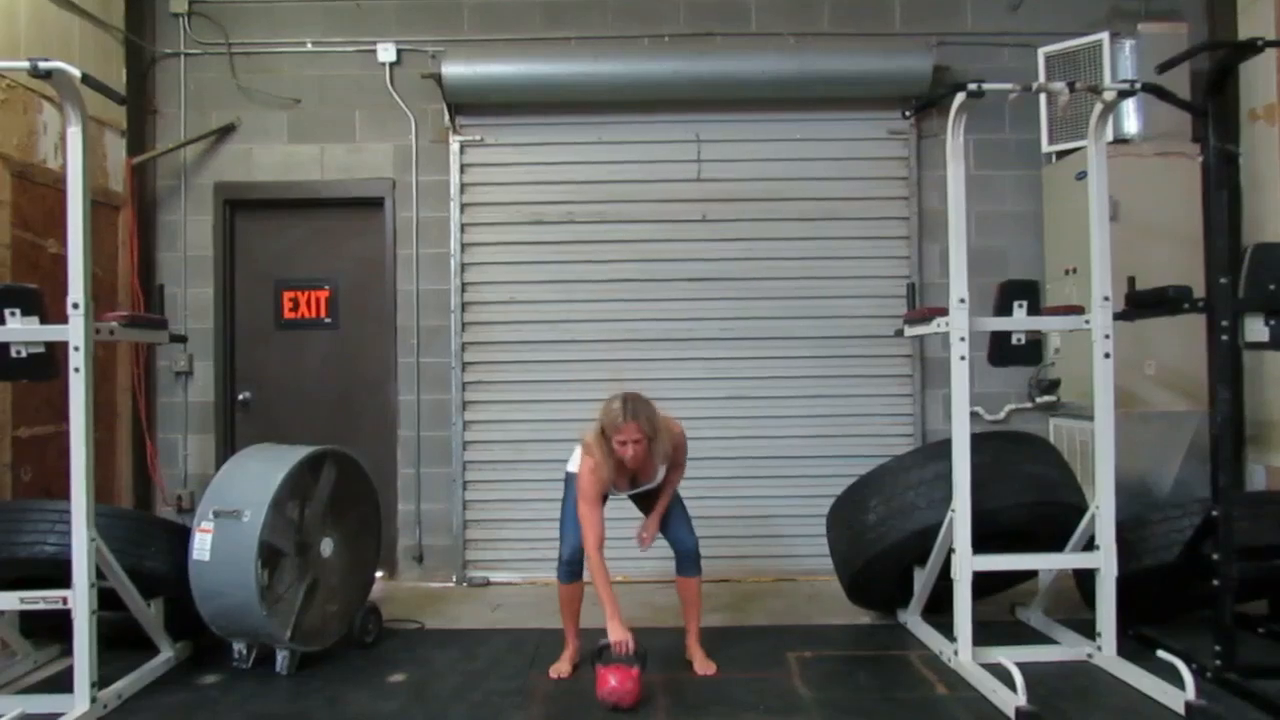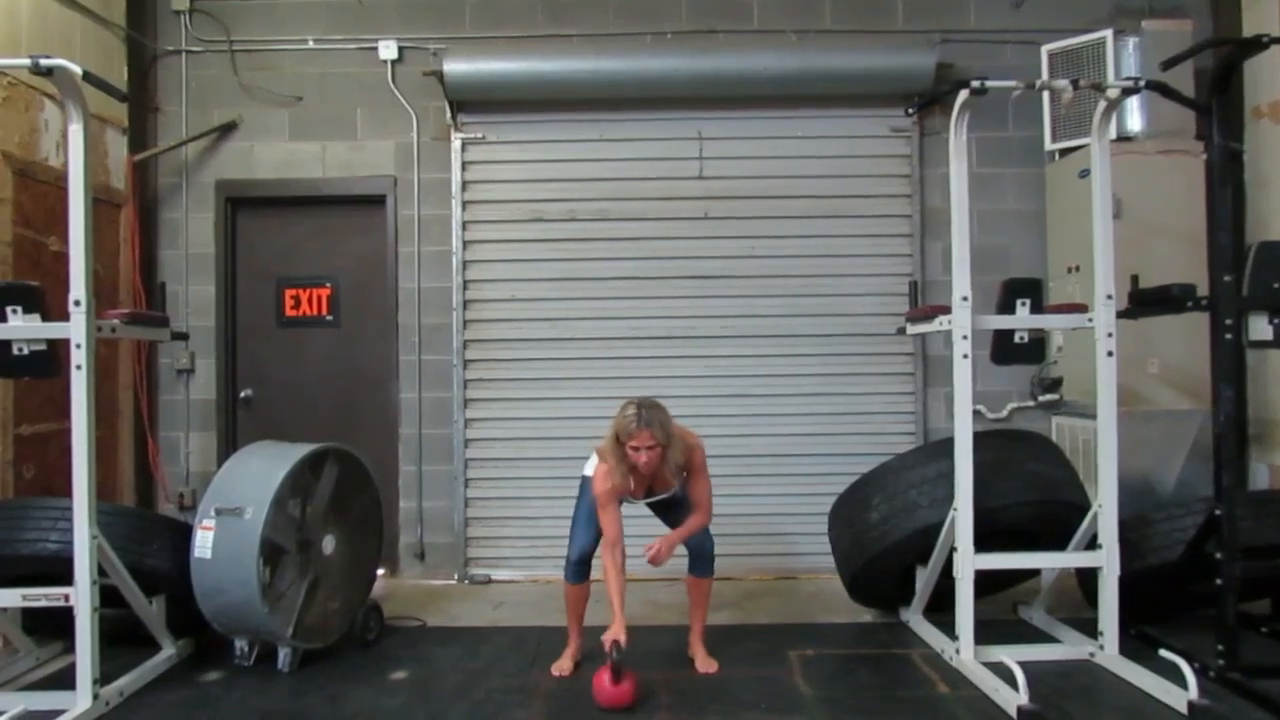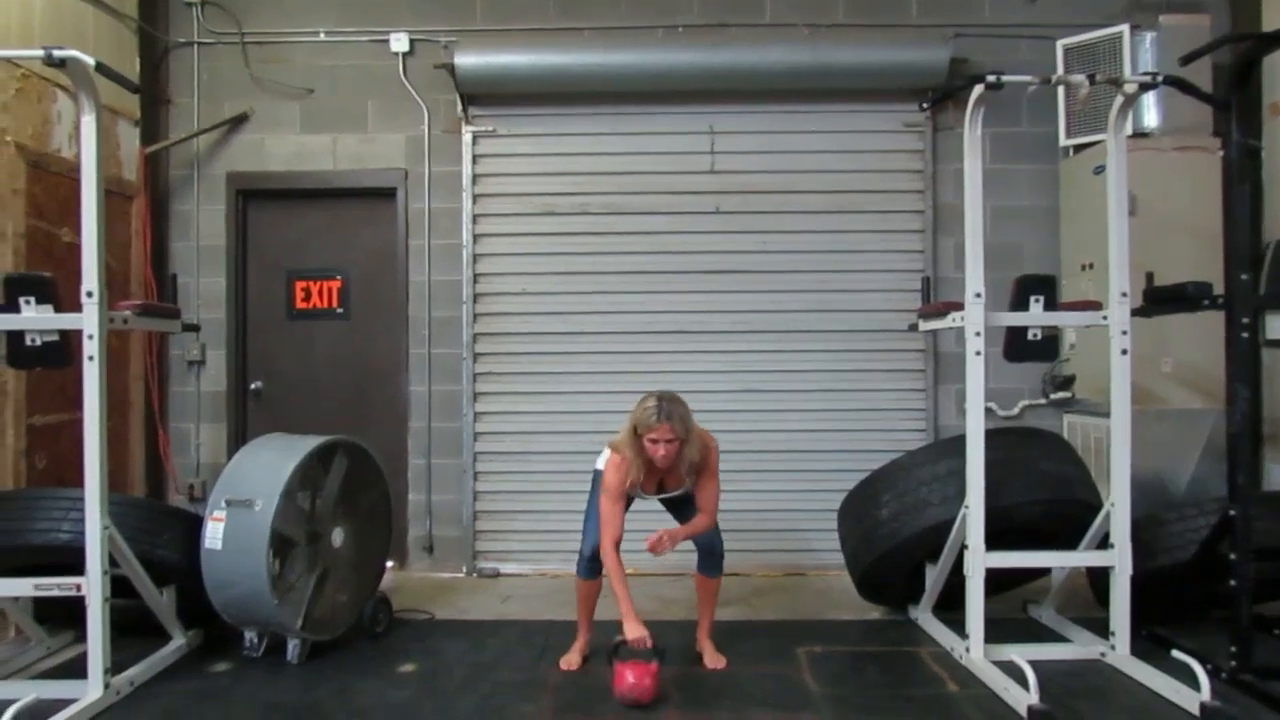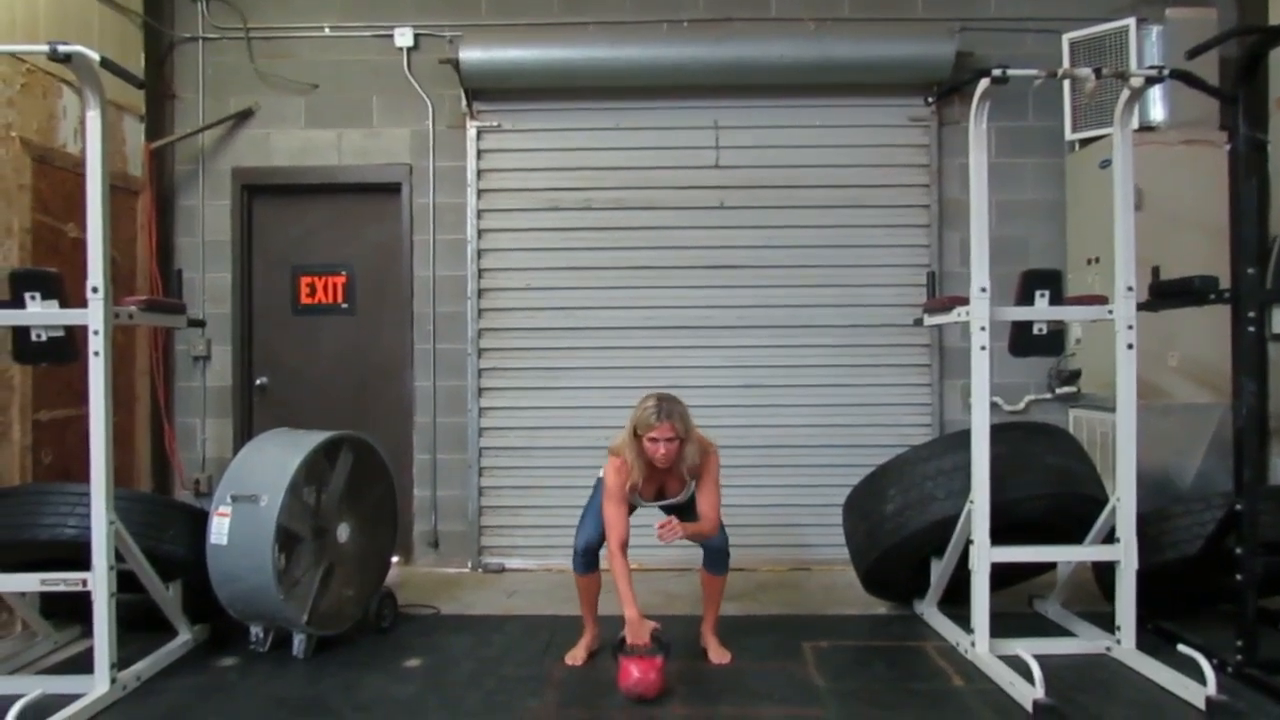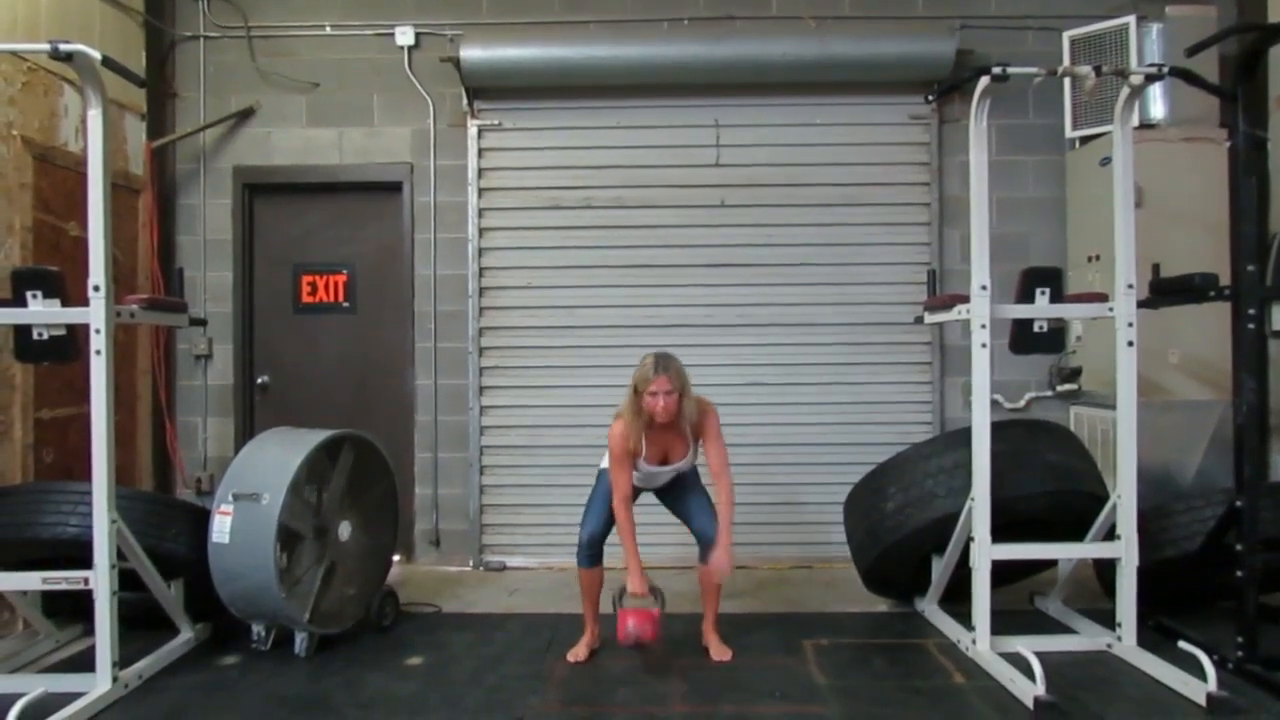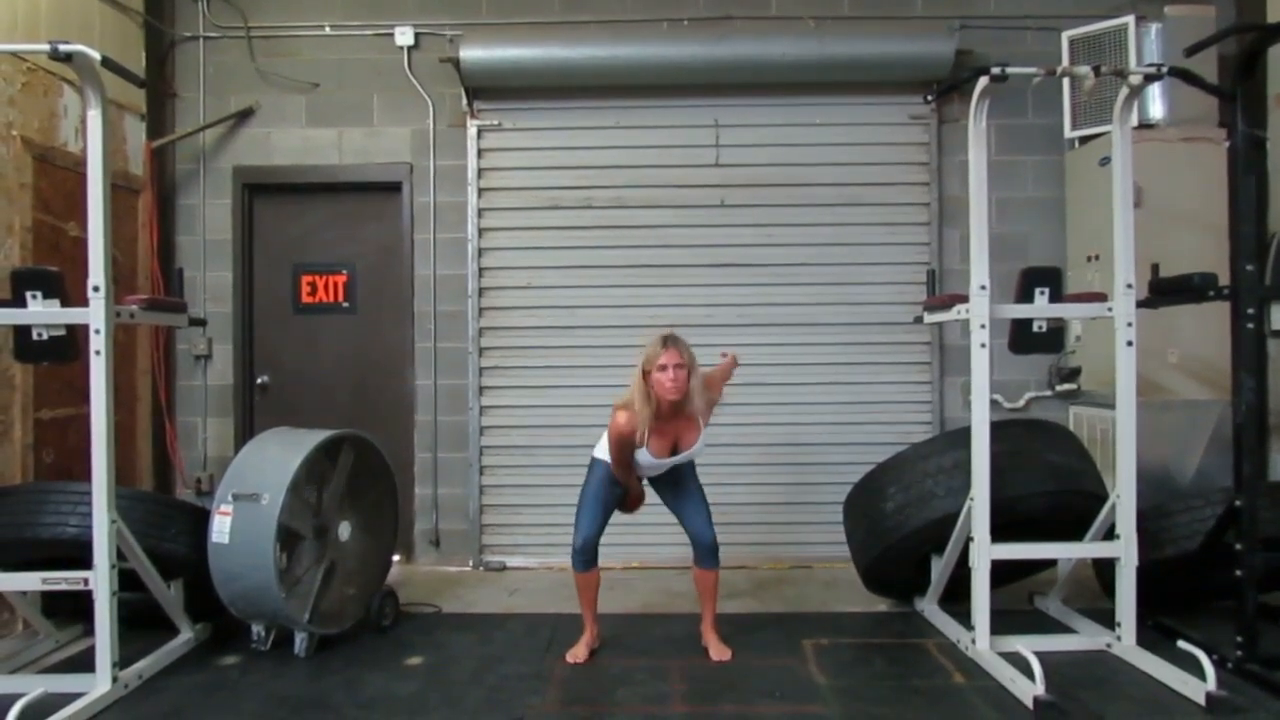
dt=0.5s
person 1, frame 1
left shoulder: (672, 435)
right shoulder: (593, 462)
left elbow: (675, 470)
right elbow: (593, 549)
left wrist: (655, 515)
right wrist: (614, 620)
left hip: (650, 481)
right hip: (581, 474)
left knee: (687, 546)
right knee: (571, 555)
left ankle: (693, 644)
right ankle: (571, 648)
person 1, frame 2
left shoulder: (689, 448)
right shoulder: (607, 470)
left elbow: (703, 511)
right elbow: (613, 549)
left wrist: (671, 539)
right wrist: (618, 620)
left hip: (666, 487)
right hip: (613, 482)
left knee: (703, 548)
right knee: (578, 555)
left ankle: (696, 643)
right ankle: (573, 646)
person 1, frame 3
left shoulder: (705, 449)
right shoulder: (619, 461)
left elbow: (707, 516)
right elbow: (609, 546)
left wrist: (677, 534)
right wrist: (629, 617)
left hip: (679, 485)
right hip: (618, 477)
left knee: (712, 547)
right knee: (591, 551)
left ankle: (704, 638)
right ankle: (582, 640)
person 1, frame 4
left shoulder: (704, 454)
right shoulder: (620, 464)
left elbow: (711, 524)
right elbow: (616, 547)
left wrist: (684, 528)
right wrist: (632, 616)
left hip: (679, 496)
right hip: (623, 486)
left knee: (718, 545)
right knee: (585, 546)
left ankle: (709, 633)
right ankle: (590, 634)
person 1, frame 5
left shoulder: (701, 414)
right shoulder: (624, 428)
left elbow: (721, 477)
right elbow: (621, 502)
left wrist: (724, 542)
right wrist: (634, 570)
left hip: (677, 477)
right hip: (623, 476)
left knee: (711, 538)
right knee: (590, 538)
left ankle: (710, 631)
right ankle: (591, 632)
person 1, frame 6
left shoulder: (705, 395)
right shoulder: (626, 420)
left elbow: (724, 370)
right elbow: (621, 466)
left wrist: (730, 361)
right wrist: (633, 489)
left hip: (675, 468)
right hip: (613, 466)
left knee: (706, 540)
right knee: (584, 543)
left ankle: (709, 631)
right ankle: (589, 633)
